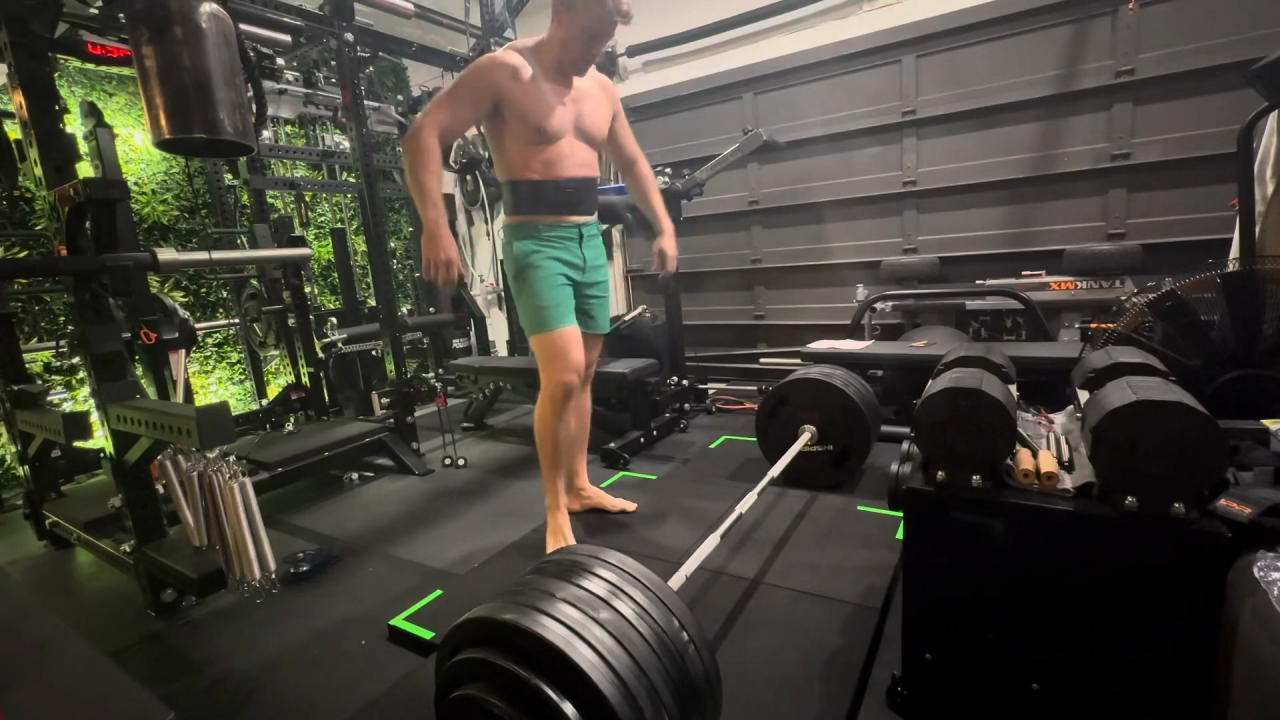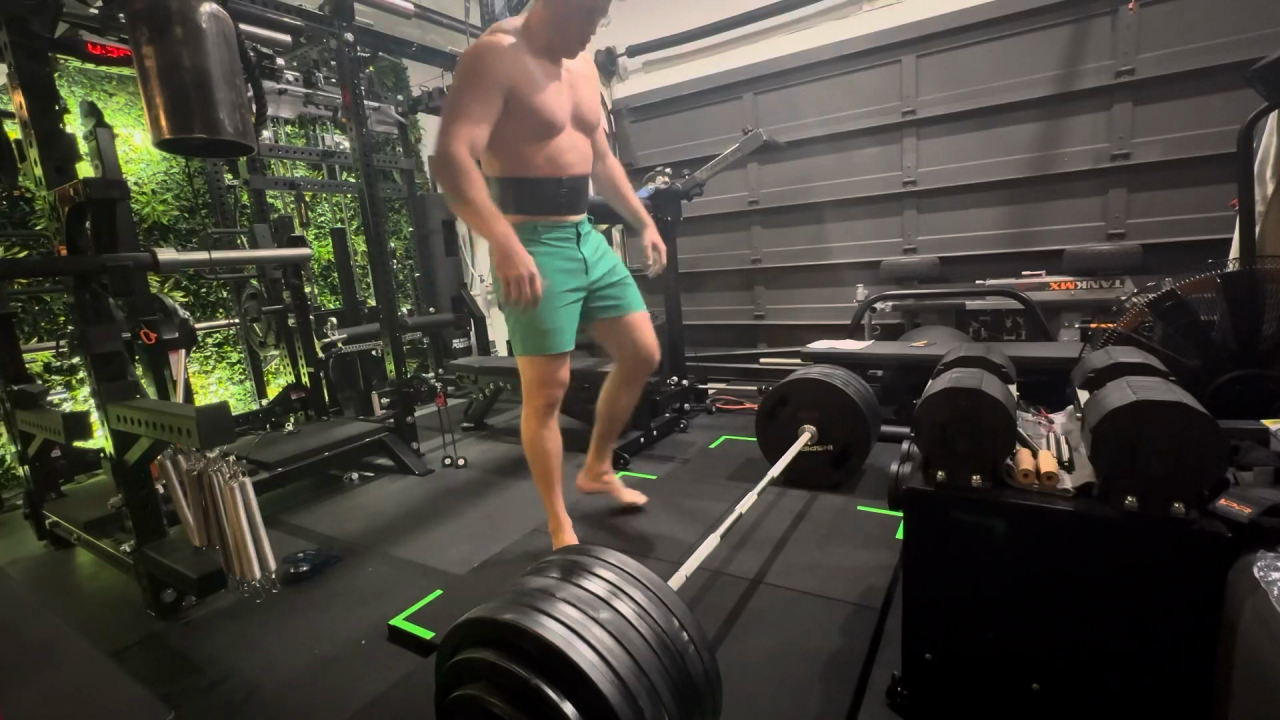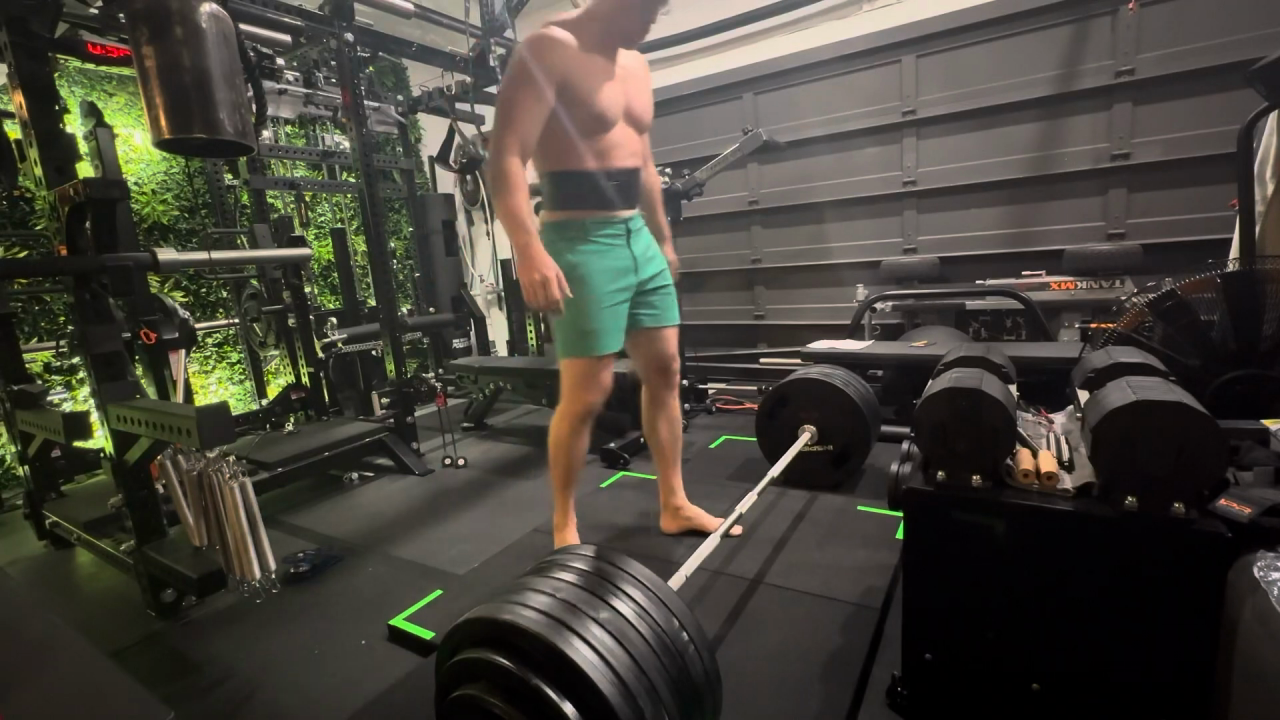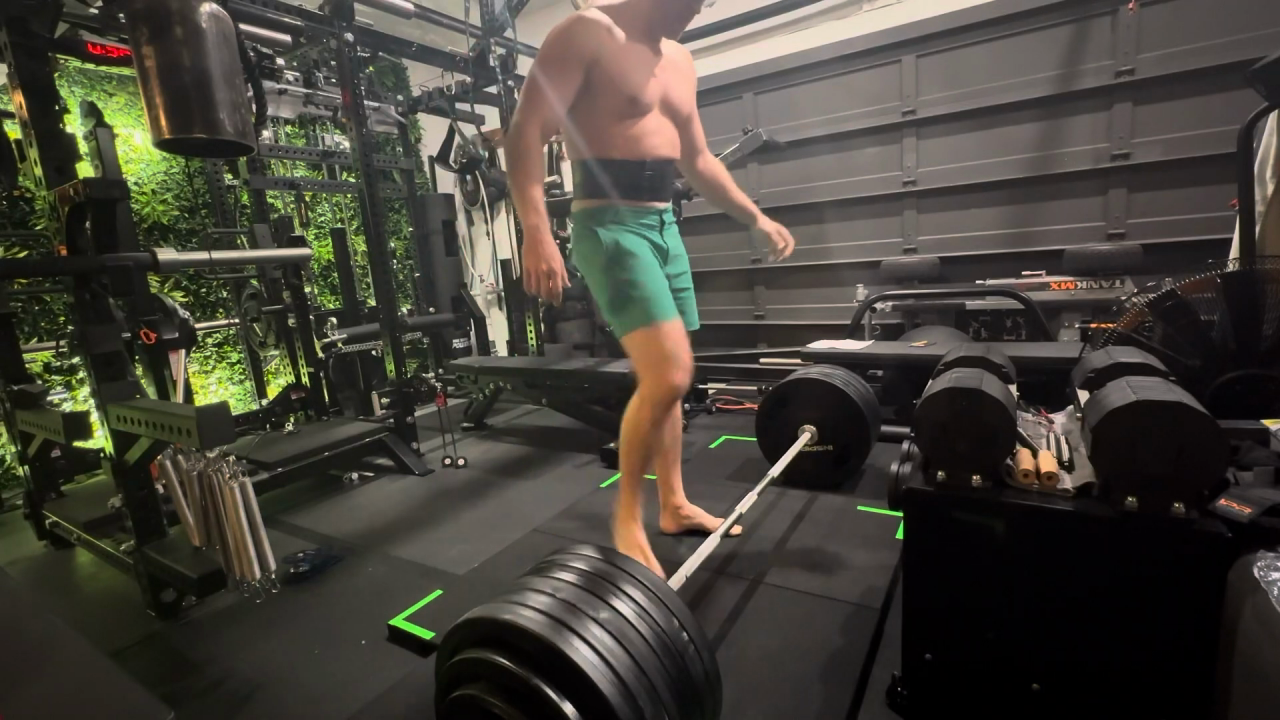
dt=0.5s
person 1, frame 1
left shoulder: (601, 89)
right shoulder: (502, 72)
left elbow: (634, 165)
right elbow: (423, 137)
left wrist: (663, 226)
right wrist: (435, 227)
left hip: (588, 240)
right hip: (535, 242)
left knee: (582, 374)
right knee: (563, 375)
left ankle: (579, 486)
right ankle: (555, 511)
person 1, frame 2
left shoulder: (583, 66)
right shoulder: (495, 58)
right elbow: (453, 160)
left wrist: (644, 222)
right wrist: (506, 245)
left hip: (588, 237)
right hip: (534, 246)
left knee: (643, 355)
right knee: (547, 389)
left ankle: (598, 468)
right ankle: (560, 529)
person 1, frame 3
left shoulder: (635, 65)
right shoulder: (548, 52)
right elbow: (504, 159)
left wrist: (663, 236)
right wrist: (531, 252)
left hip: (636, 239)
right hip: (581, 242)
left knee: (665, 373)
right knee: (587, 394)
left ankle: (675, 506)
right ankle: (564, 524)
person 1, frame 4
left shoulder: (678, 59)
left elbow: (698, 159)
right elbow: (524, 135)
left wrist: (755, 217)
right wrist: (536, 233)
left hip: (665, 230)
right hip: (610, 230)
left knee: (673, 376)
right knee: (667, 377)
left ankle: (674, 504)
right ankle: (627, 513)
